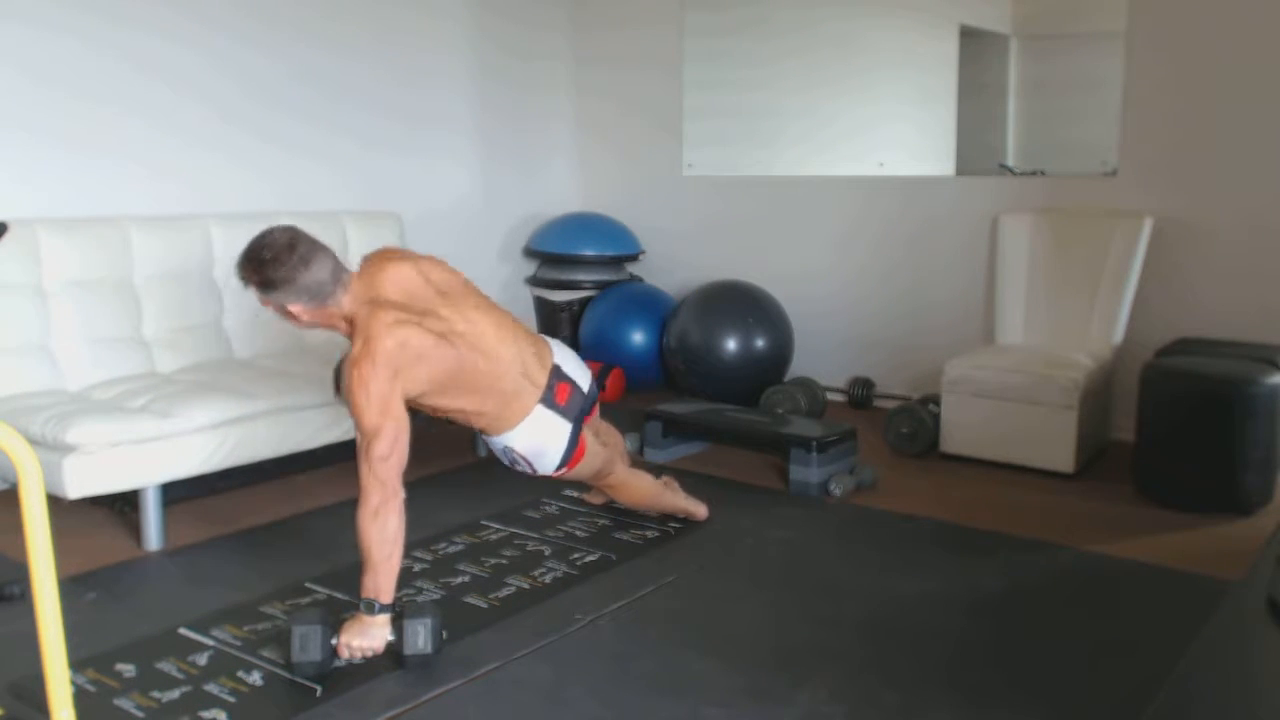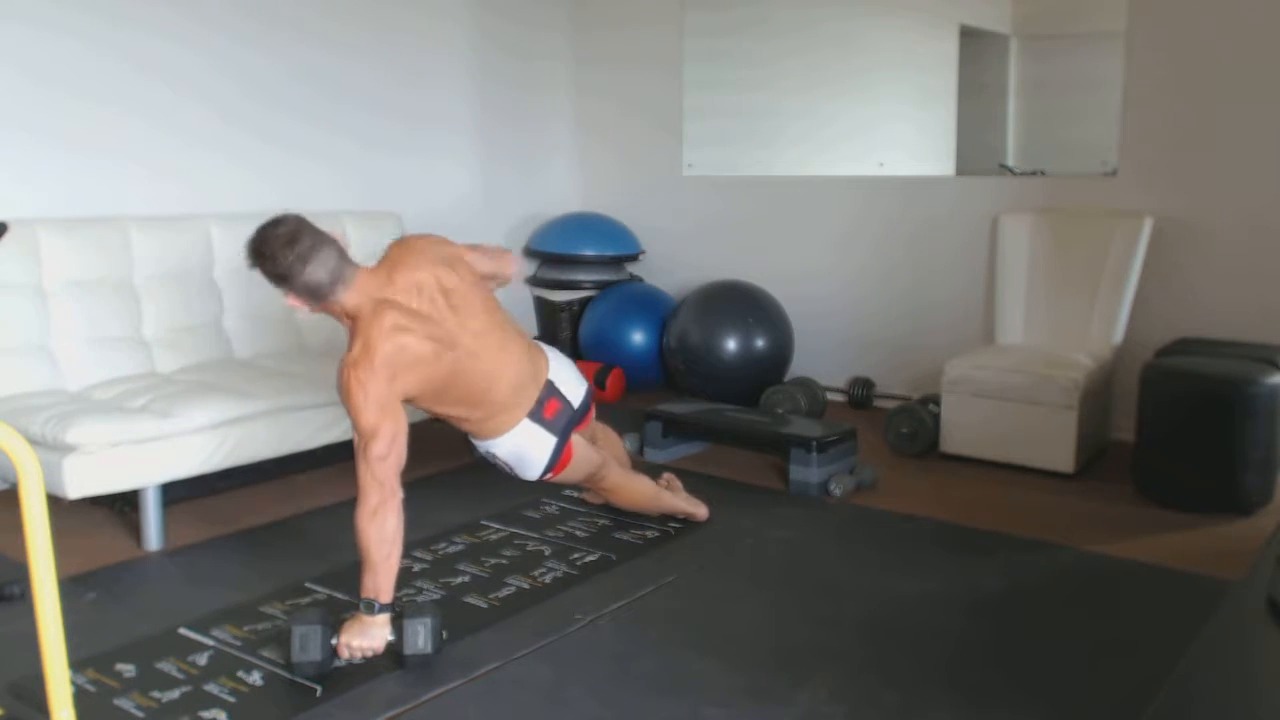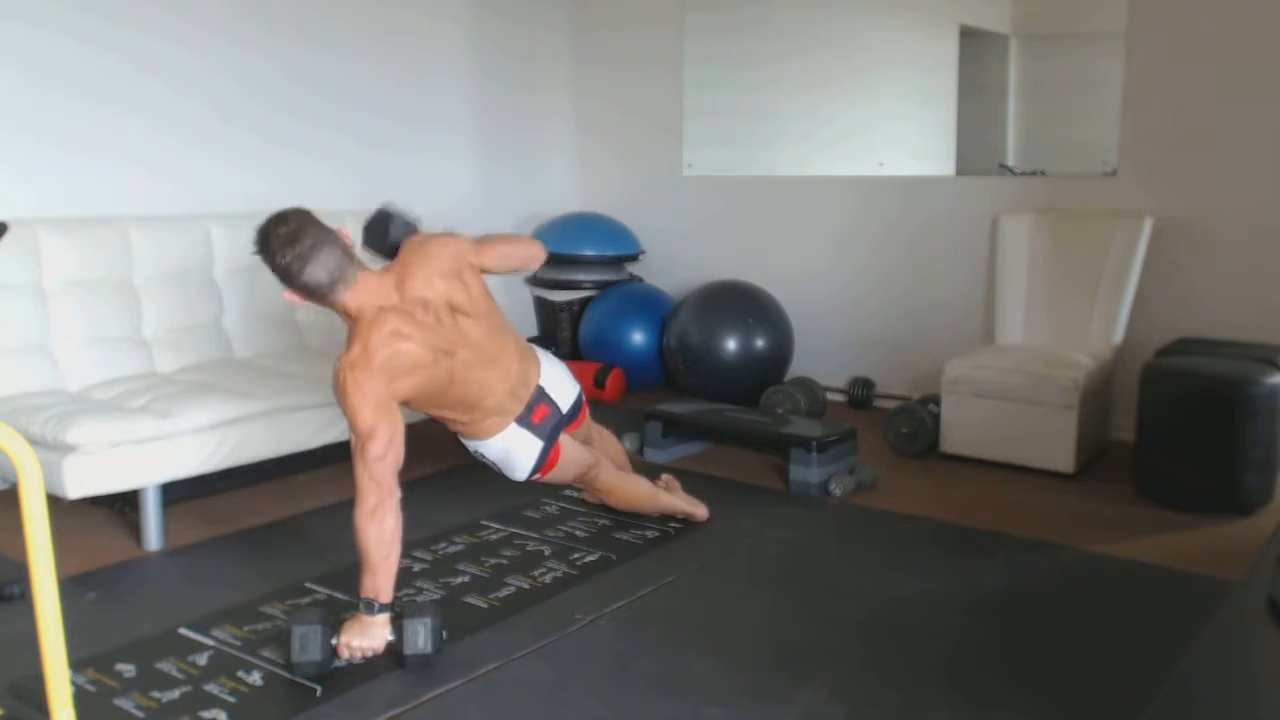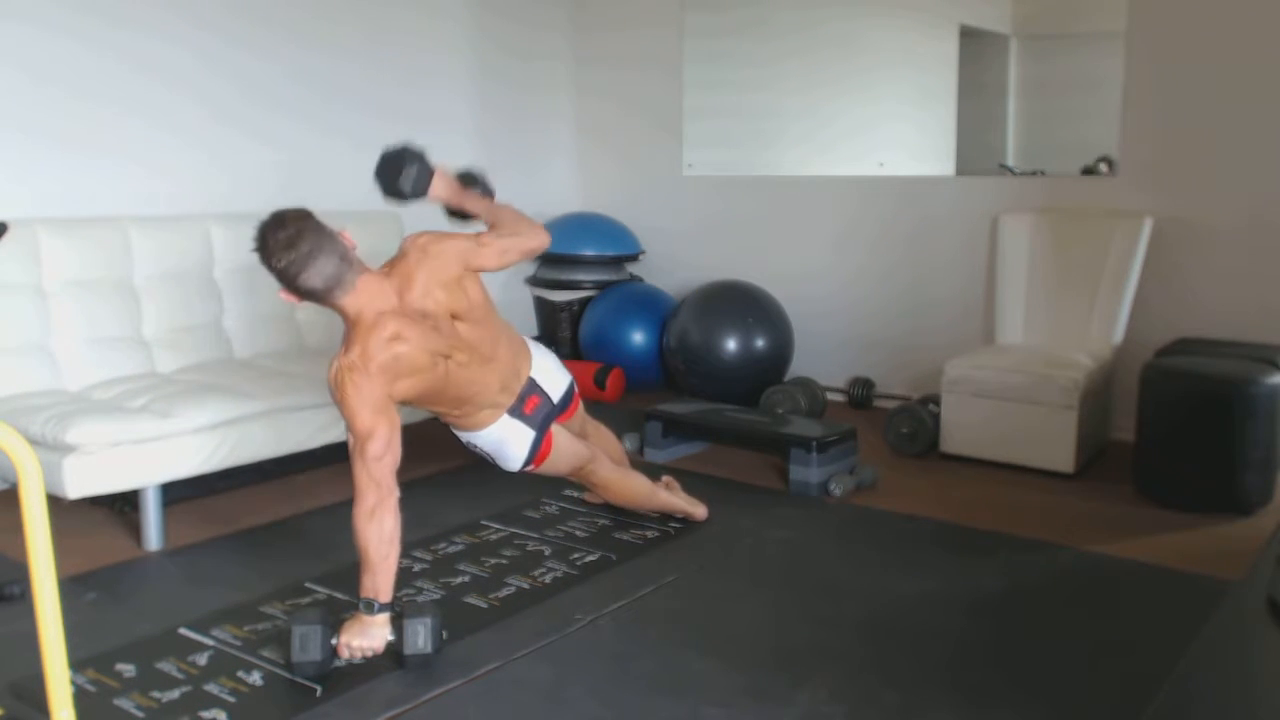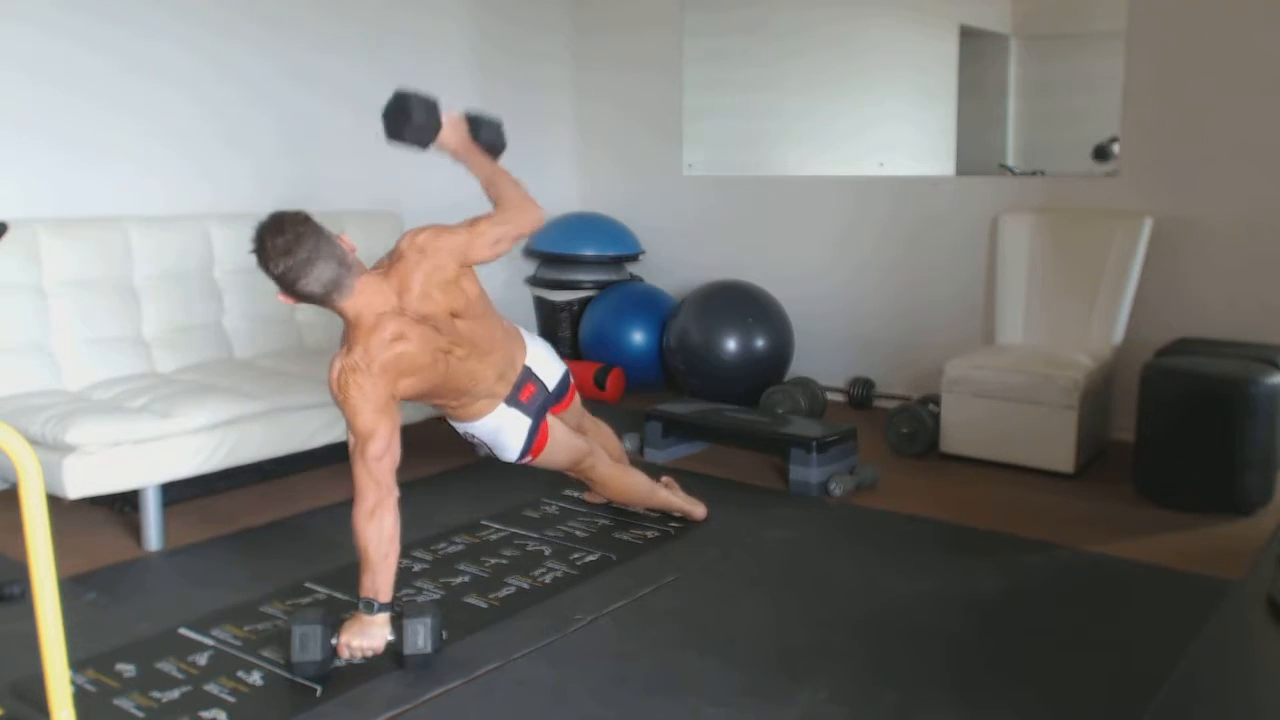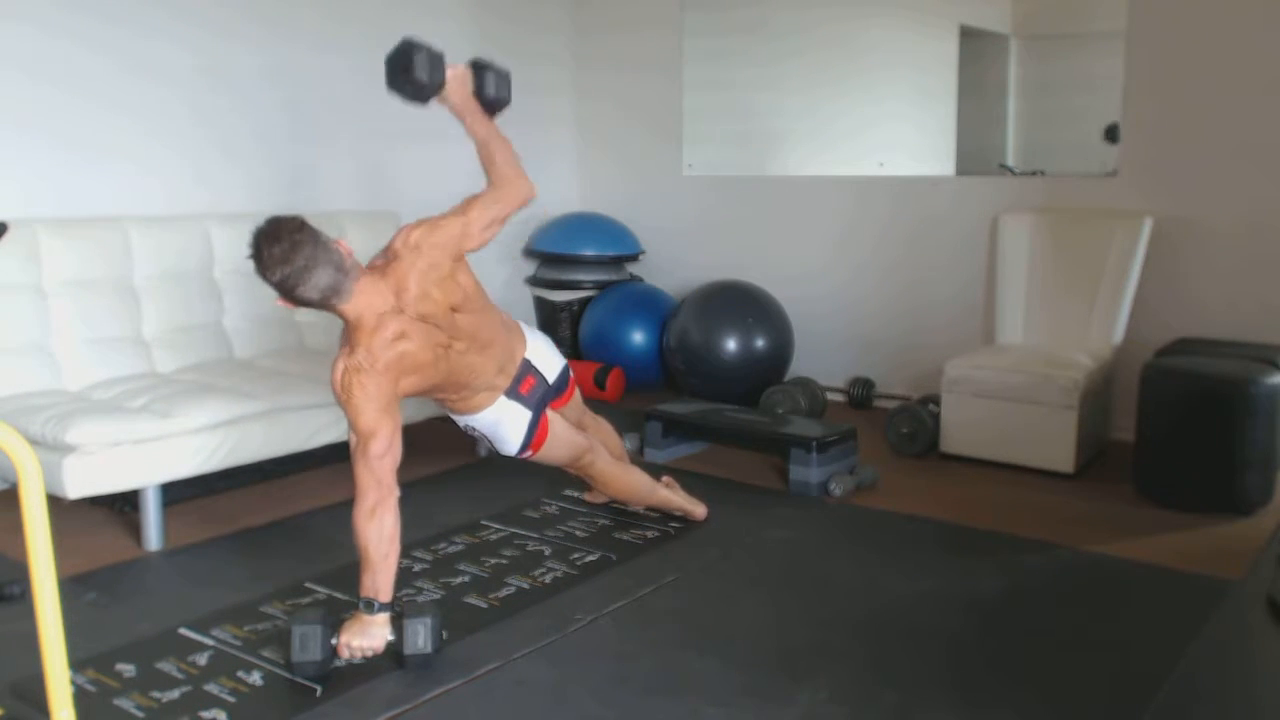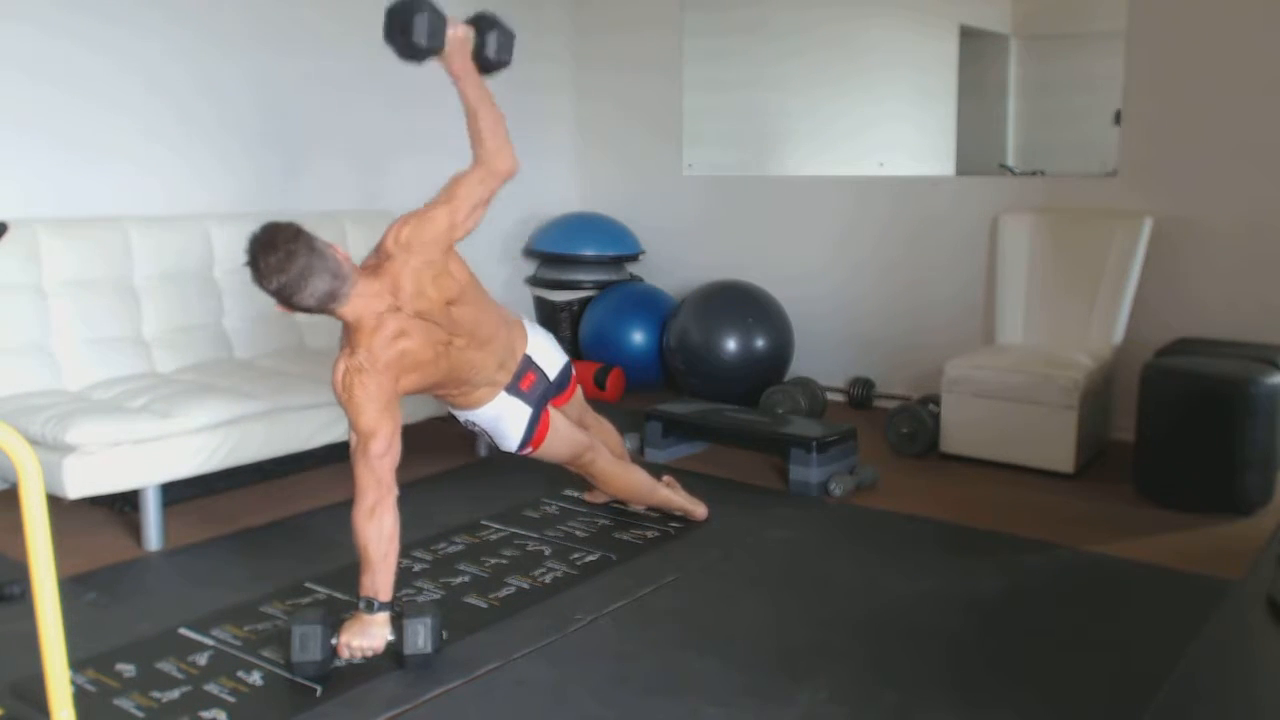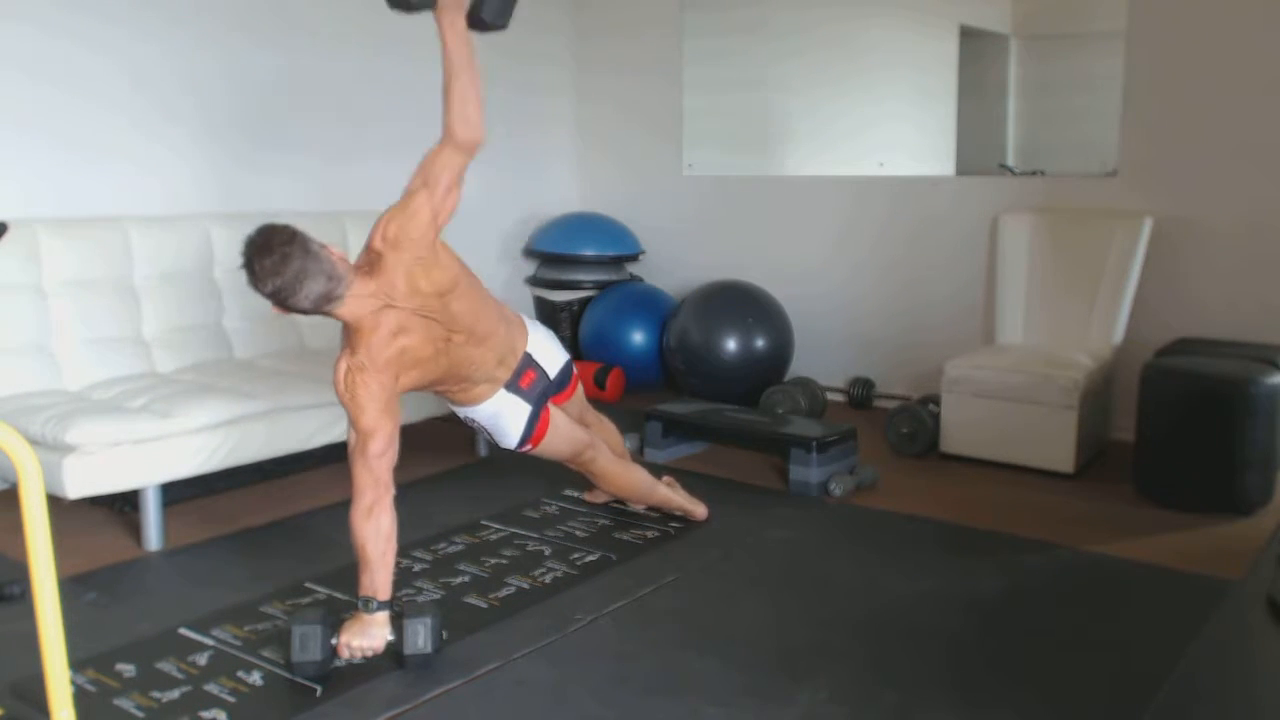
dt=0.1s
person 1, frame 1
left shoulder: (369, 365)
right shoulder: (389, 264)
left elbow: (383, 495)
left wrist: (375, 614)
left hip: (530, 431)
right hip: (559, 366)
left knee: (602, 471)
right knee: (594, 434)
left ankle: (684, 507)
right ankle: (621, 479)
person 1, frame 2
left shoulder: (365, 368)
right shoulder: (415, 253)
left elbow: (381, 495)
right elbow: (507, 265)
left wrist: (374, 614)
left hip: (523, 437)
right hip: (557, 373)
left knee: (599, 475)
right knee: (594, 434)
left ankle: (685, 507)
right ankle: (622, 479)
person 1, frame 3
left shoulder: (361, 373)
right shoulder: (428, 252)
left elbow: (378, 494)
right elbow: (533, 250)
left wrist: (373, 615)
left hip: (507, 439)
right hip: (545, 378)
left knee: (592, 473)
right knee: (589, 435)
left ankle: (685, 508)
right ankle: (631, 484)
person 1, frame 4
left shoulder: (358, 372)
right shoulder: (430, 254)
left elbow: (378, 497)
right elbow: (534, 237)
left wrist: (374, 615)
right wrist: (458, 194)
left hip: (503, 429)
right hip: (537, 370)
left knee: (591, 468)
right knee: (586, 429)
left ankle: (683, 506)
right ankle: (630, 481)
person 1, frame 5
left shoulder: (358, 375)
right shoulder: (423, 252)
left elbow: (375, 495)
right elbow: (526, 215)
left wrist: (373, 614)
right wrist: (464, 147)
left hip: (495, 419)
right hip: (529, 360)
left knee: (587, 463)
right knee: (585, 426)
left ankle: (683, 507)
right ankle: (640, 486)
person 1, frame 6
left shoulder: (362, 372)
right shoulder: (421, 250)
left elbow: (378, 498)
right elbow: (516, 188)
left wrist: (374, 614)
right wrist: (464, 102)
left hip: (500, 410)
right hip: (531, 353)
left knee: (588, 460)
right knee: (589, 426)
left ankle: (684, 506)
right ankle: (643, 489)
person 1, frame 7
left shoulder: (362, 372)
right shoulder: (412, 251)
left elbow: (376, 493)
right elbow: (499, 164)
left wrist: (374, 613)
right wrist: (461, 65)
left hip: (500, 406)
right hip: (532, 348)
left knee: (587, 459)
right knee: (586, 423)
left ankle: (684, 507)
right ankle: (634, 487)
person 1, frame 8
left shoulder: (363, 370)
right shoulder: (401, 243)
left elbow: (373, 492)
right elbow: (465, 136)
left wrist: (373, 613)
left hip: (501, 402)
right hip: (533, 345)
left knee: (588, 456)
right knee: (587, 422)
left ankle: (685, 507)
right ankle: (634, 487)
